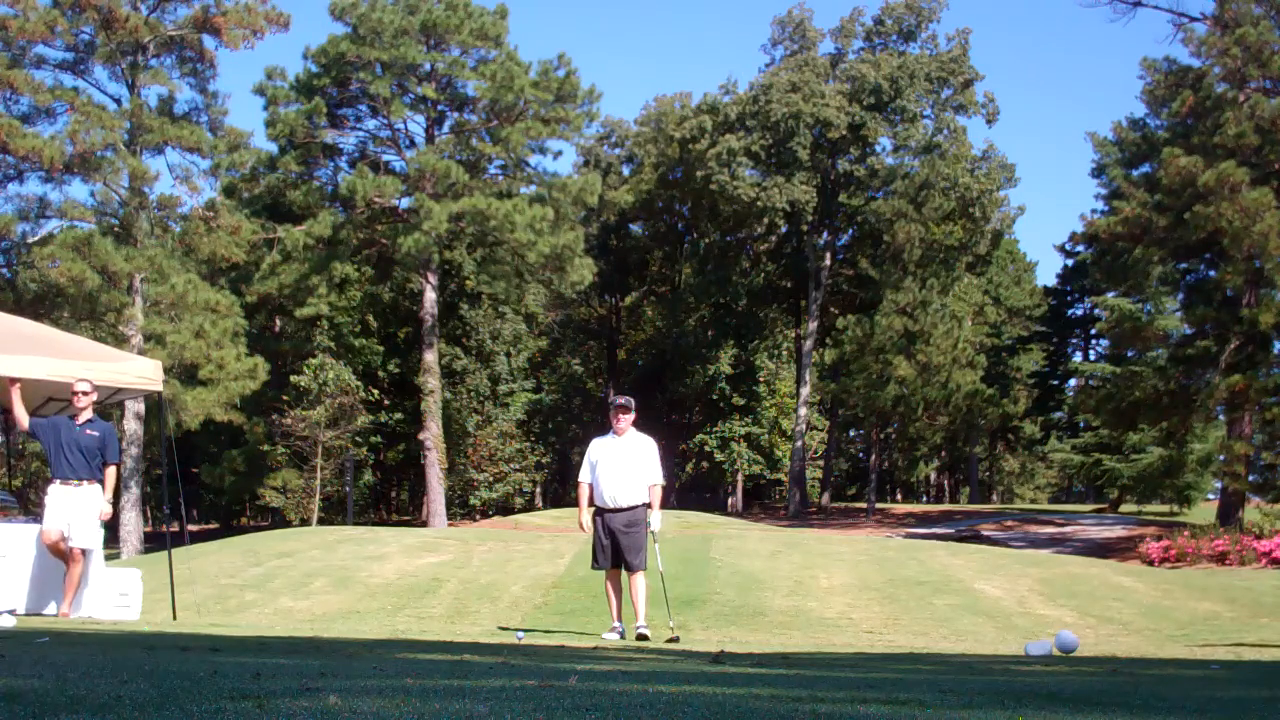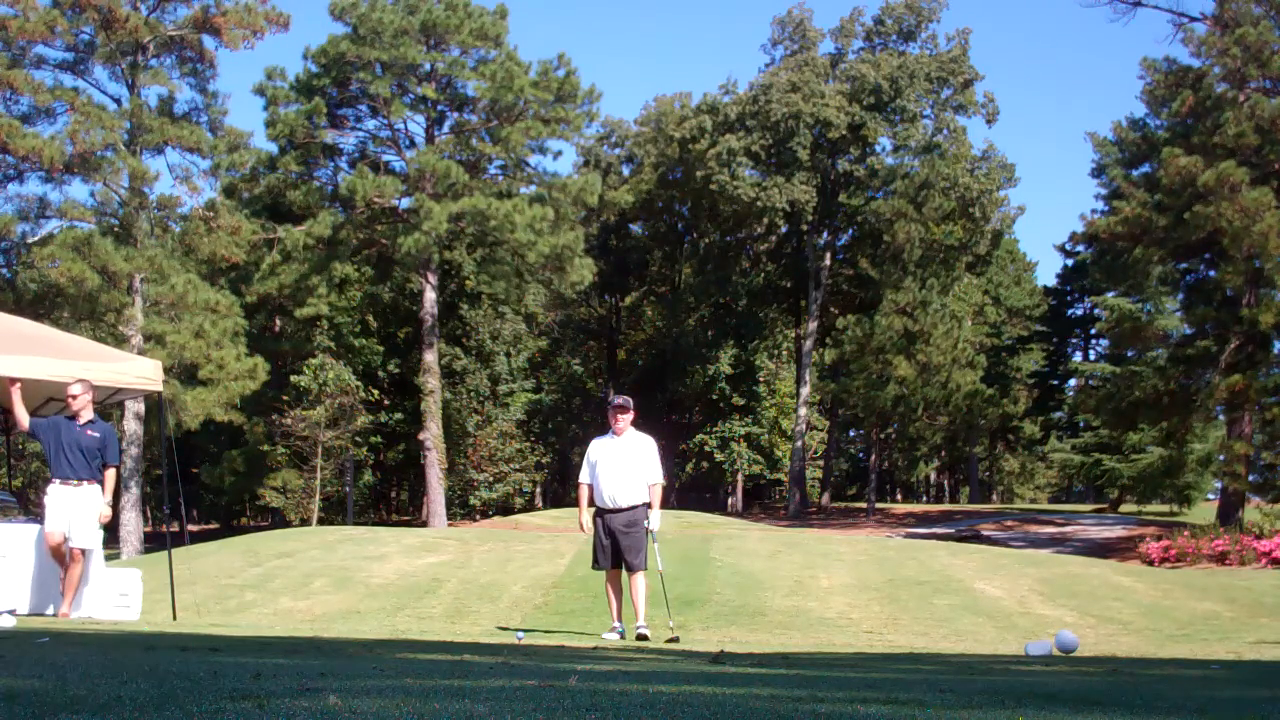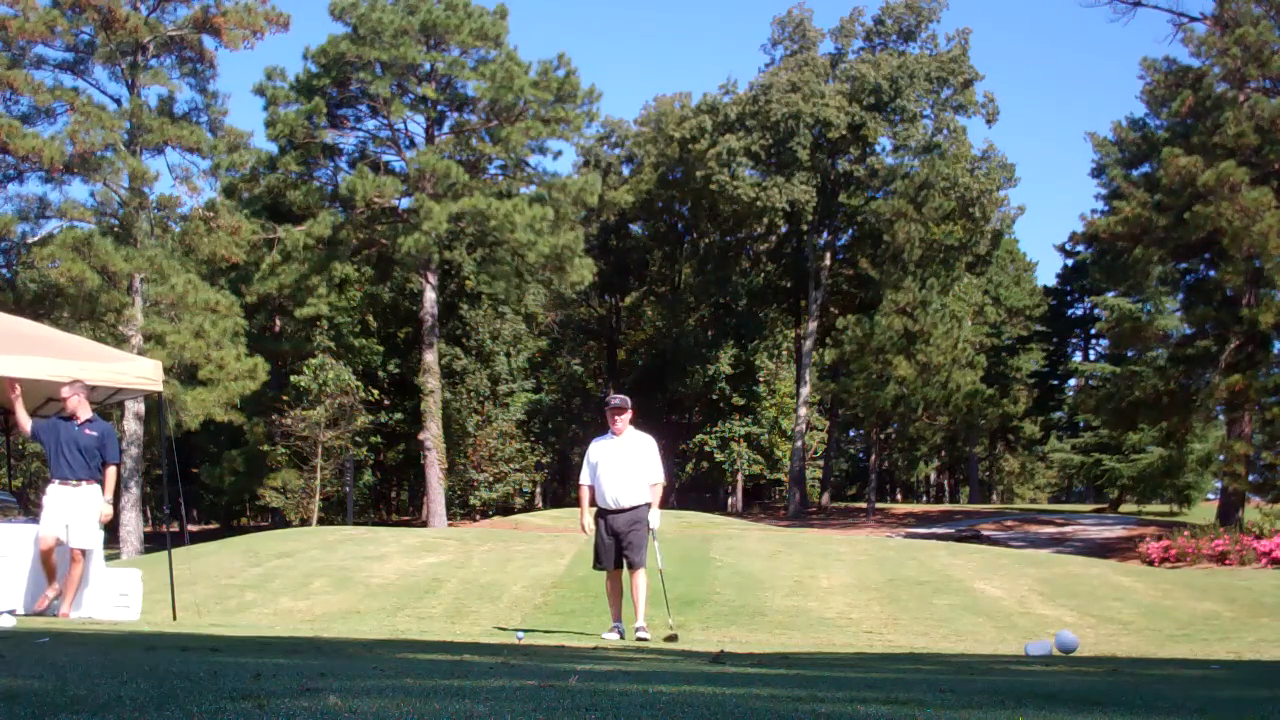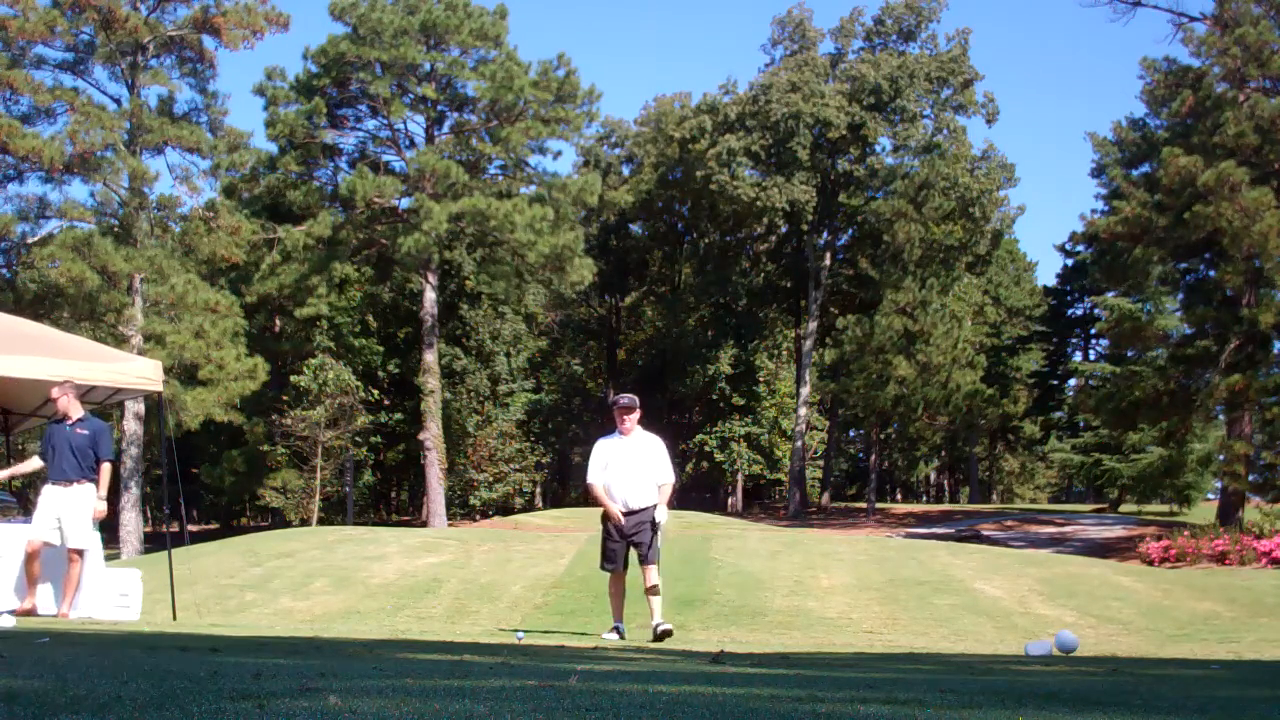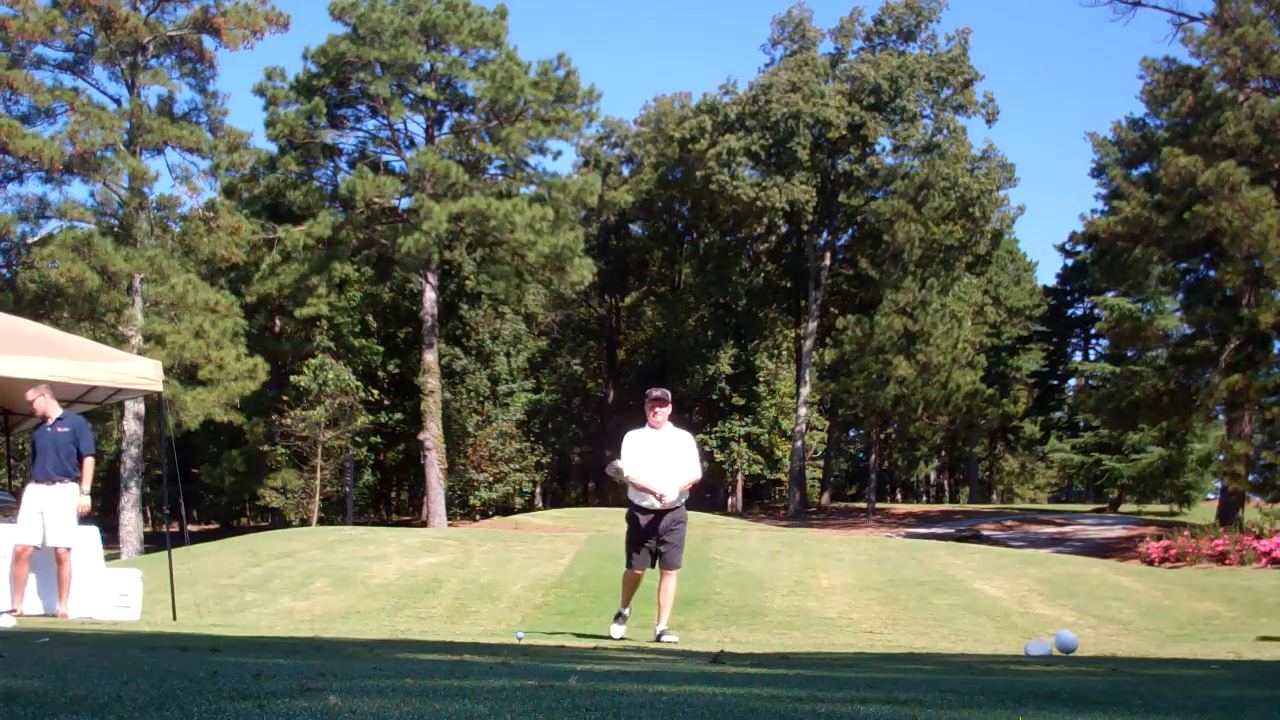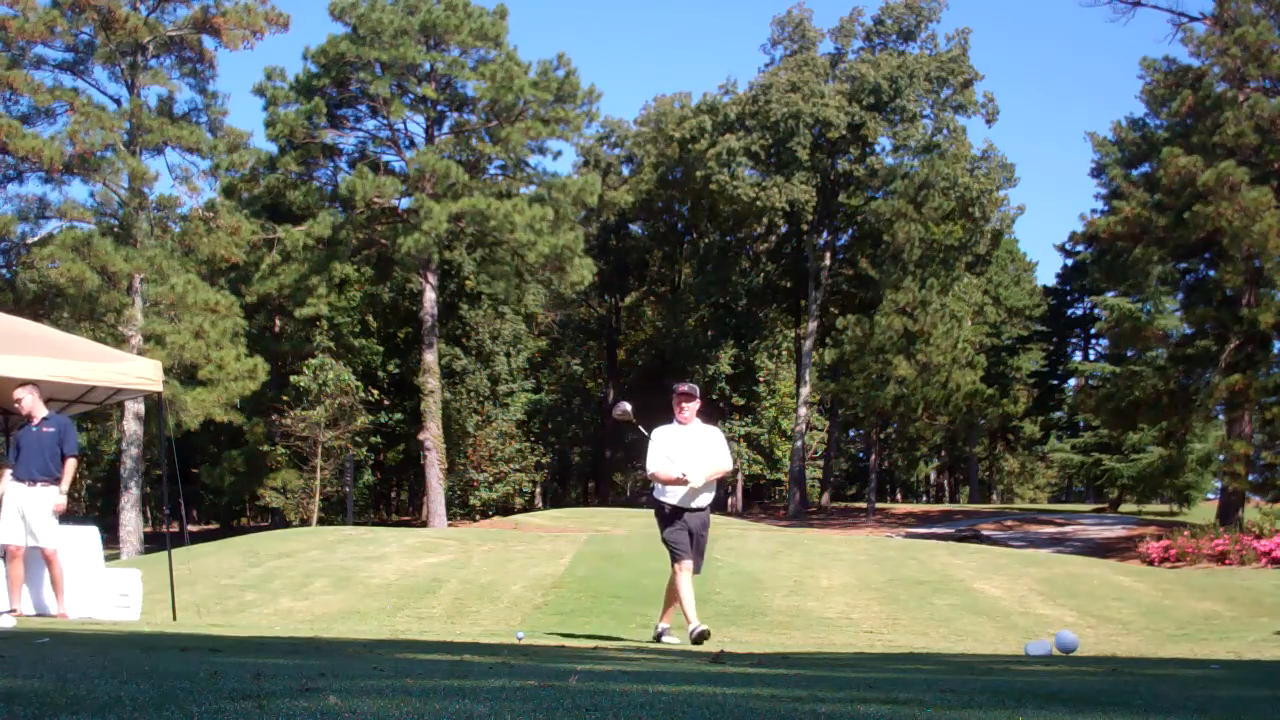
dt=0.4s
person 1, frame 1
left shoulder: (646, 443)
right shoulder: (597, 444)
left elbow: (655, 481)
right elbow: (585, 481)
left wrist: (656, 511)
right wrist: (583, 511)
left hip: (633, 514)
right hip: (603, 515)
left knee: (636, 570)
right knee: (611, 571)
left ankle: (641, 623)
right ankle: (617, 625)
person 1, frame 2
left shoulder: (645, 442)
right shoulder: (597, 444)
left elbow: (655, 480)
right elbow: (585, 482)
left wrist: (655, 510)
right wrist: (583, 512)
left hip: (634, 514)
right hip: (603, 515)
left knee: (636, 570)
right knee: (611, 571)
left ankle: (641, 623)
right ankle: (617, 625)
person 1, frame 3
left shoulder: (645, 441)
right shoulder: (596, 445)
left elbow: (656, 480)
right elbow: (586, 482)
left wrist: (654, 509)
right wrist: (585, 513)
left hip: (636, 514)
right hip: (605, 515)
left knee: (637, 567)
right knee: (612, 571)
left ankle: (640, 624)
right ankle: (617, 625)
person 1, frame 4
left shoulder: (653, 442)
right shoulder: (603, 444)
left elbow: (666, 479)
right elbow: (594, 481)
left wrist: (662, 505)
right wrist: (608, 506)
left hip: (645, 515)
right hip: (615, 518)
left knee: (650, 565)
right knee: (616, 572)
left ankle: (657, 621)
right ankle: (618, 625)
person 1, frame 5
left shoulder: (684, 438)
right shoulder: (633, 438)
left elbow: (694, 472)
right elbow: (629, 474)
left wrist: (674, 489)
right wrist: (654, 490)
left hip: (673, 514)
right hip: (641, 512)
left knee: (670, 570)
right knee: (635, 568)
left ankle: (662, 627)
right ankle: (623, 610)
person 1, frame 6
left shoulder: (713, 434)
right shoulder: (660, 434)
left elbow: (725, 465)
right elbow: (653, 472)
left wrist: (701, 477)
right wrist: (677, 480)
left hip: (699, 511)
right hip: (670, 510)
left knee: (683, 570)
right knee: (683, 566)
left ankle: (663, 626)
right ankle: (694, 625)
person 2, frame 1
left shoulder: (105, 429)
right shoulder: (56, 424)
left elbow: (111, 467)
right elbow: (24, 424)
left wrist: (107, 500)
right wrist: (15, 391)
left hip: (88, 493)
right hip: (59, 491)
left knee: (77, 552)
right knee: (50, 538)
left ankle: (65, 608)
right ankle: (69, 565)
person 2, frame 2
left shoulder: (105, 430)
right shoulder: (57, 424)
left elbow: (110, 469)
right elbow: (24, 424)
left wrist: (107, 502)
right wrist: (15, 391)
left hip: (88, 493)
right hip: (59, 491)
left knee: (77, 552)
right knee: (54, 540)
left ankle: (65, 608)
right ankle: (64, 570)
person 2, frame 3
left shoulder: (104, 429)
right shoulder: (57, 425)
left elbow: (111, 467)
right elbow: (27, 428)
left wrist: (108, 501)
right wrist: (17, 399)
left hip: (87, 494)
right hip: (57, 492)
left knee: (77, 554)
right knee: (45, 544)
left ankle: (65, 609)
right ankle: (52, 587)
person 2, frame 4
left shoulder: (97, 427)
right shoulder: (53, 428)
left elbow: (105, 464)
right elbow: (41, 460)
left wrist: (101, 497)
left hip: (80, 493)
right hip: (51, 492)
left knee: (75, 554)
right knee: (32, 547)
left ankle: (65, 609)
right ankle: (29, 601)
person 2, frame 5
left shoulder: (77, 423)
right shoulder: (38, 431)
left elbow: (88, 458)
left wrist: (85, 492)
right wrist: (30, 490)
left hip: (63, 491)
right hip: (35, 492)
left knee: (62, 552)
right knee: (21, 550)
left ankle: (62, 608)
right ankle: (16, 607)
person 2, frame 6
left shoulder: (61, 424)
right shoulder: (21, 431)
left elbow: (71, 459)
left wrist: (62, 491)
left hip: (44, 493)
left knee: (49, 552)
left ankle: (61, 607)
